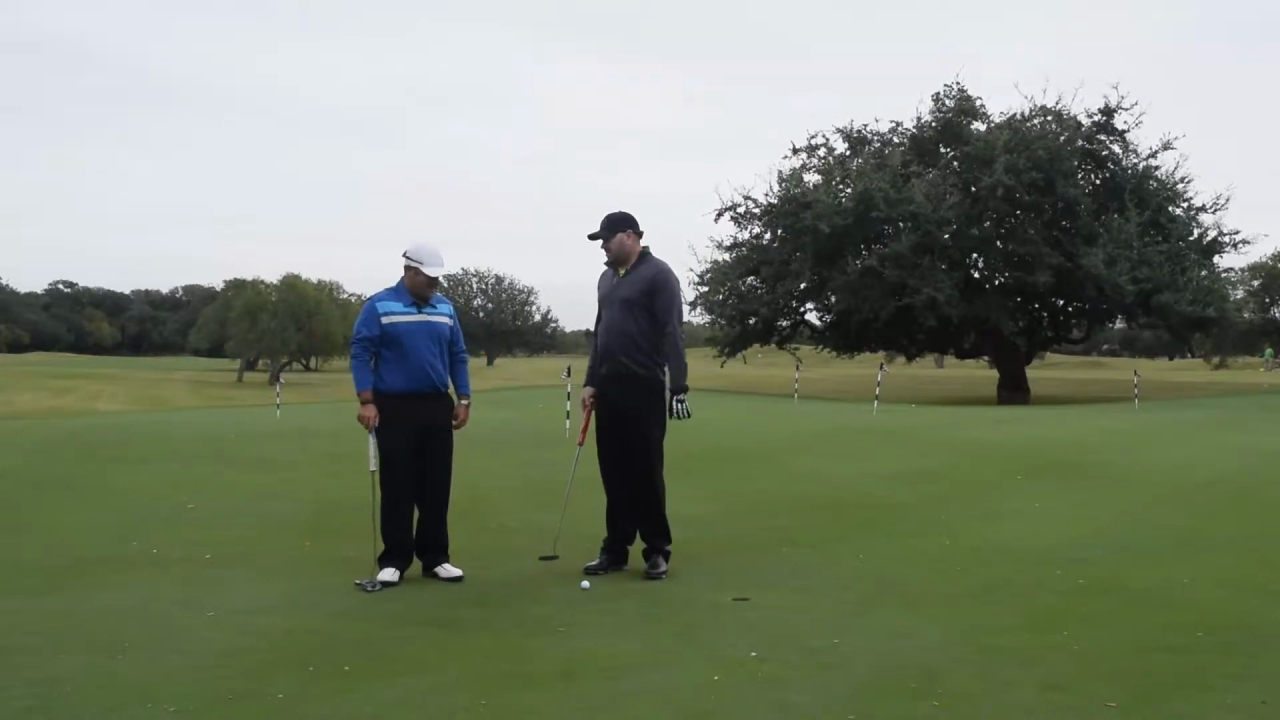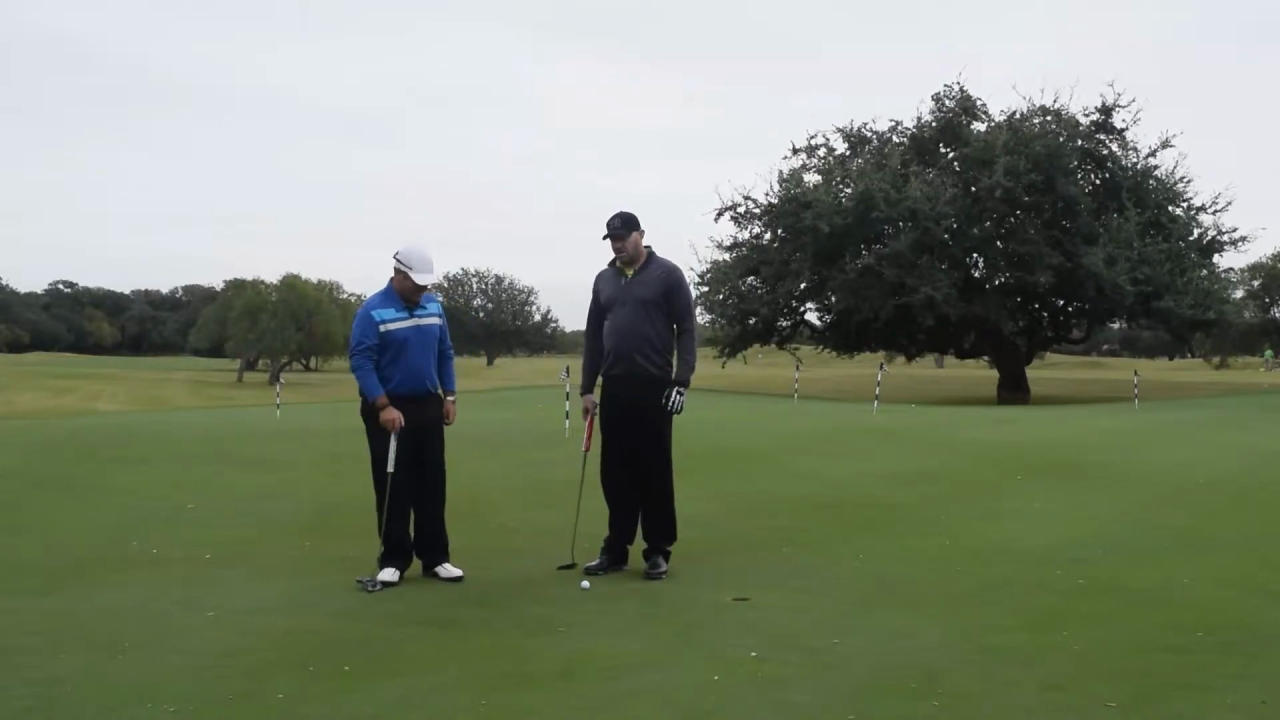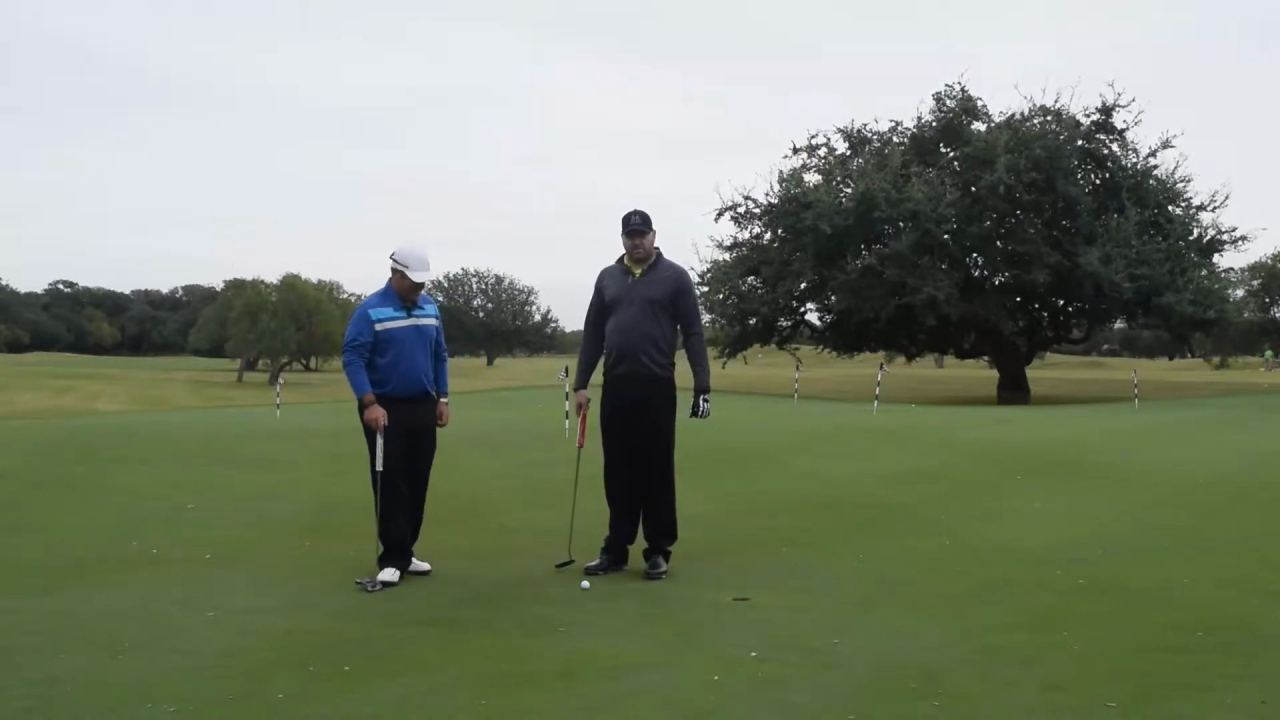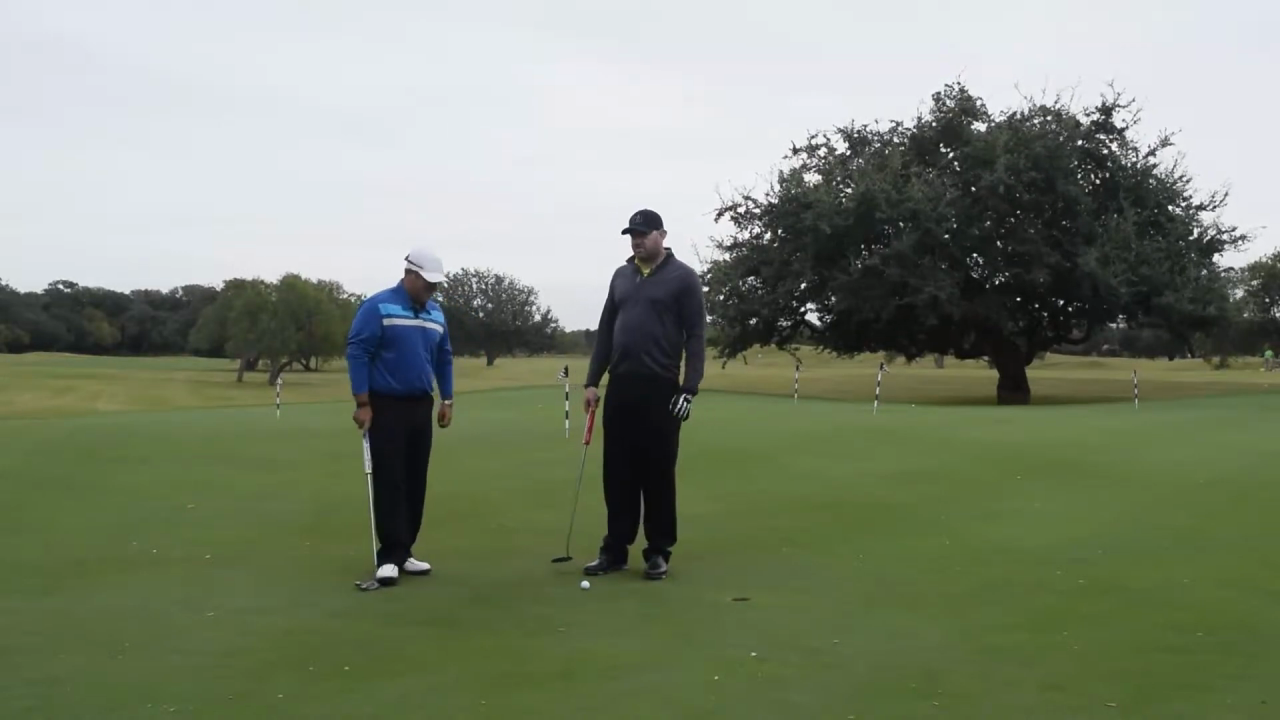
dt=0.5s
person 1, frame 1
left shoulder: (658, 274)
right shoulder: (607, 277)
left elbow: (673, 333)
left wrist: (678, 386)
right wrist: (590, 381)
left hip: (645, 389)
right hip: (609, 386)
left knee: (645, 470)
right knee: (614, 471)
left ankle: (657, 549)
right ankle: (615, 548)
person 1, frame 2
left shoulder: (667, 274)
right shoulder: (604, 280)
left elbow: (686, 329)
right elbow: (594, 336)
left wrist: (681, 380)
right wrist: (587, 388)
left hip: (653, 386)
right hip: (614, 387)
left knee: (654, 470)
right knee: (615, 471)
left ankle: (658, 550)
right ankle: (616, 549)
person 1, frame 3
left shoulder: (674, 277)
right shoulder: (607, 277)
left elbow: (693, 333)
right elbow: (593, 333)
left wrist: (702, 386)
right wrist: (581, 383)
left hip: (656, 386)
right hip: (615, 386)
left knee: (656, 470)
right knee: (618, 471)
left ankle: (658, 550)
right ankle: (616, 548)
person 1, frame 4
left shoulder: (683, 277)
right shoulder: (621, 276)
left elbow: (696, 336)
right elbow: (606, 330)
left wrist: (689, 388)
right wrist: (592, 381)
left hip: (660, 388)
right hip: (620, 386)
left knee: (658, 472)
right knee: (617, 470)
left ankle: (658, 551)
right ankle: (615, 549)
person 2, frame 1
left shoulder: (445, 308)
right shoulder: (379, 306)
left elbow: (458, 355)
right elbow: (360, 354)
left wrist: (463, 399)
right wrist: (366, 401)
left hip: (437, 406)
right hip: (394, 407)
left knee: (436, 486)
right knee: (397, 486)
left ankle: (435, 557)
right ankle: (394, 560)
person 2, frame 2
left shoulder: (433, 306)
right shoulder: (373, 311)
left elbow: (445, 353)
right elbow: (361, 363)
left wrist: (449, 396)
right wrist: (383, 407)
left hip: (427, 406)
right hip: (387, 410)
left knee: (432, 484)
right knee: (392, 486)
left ankle: (435, 558)
right ankle: (394, 560)
person 2, frame 3
left shoulder: (430, 307)
right shoulder: (370, 311)
left elbow: (439, 355)
right elbow: (353, 359)
left wrist: (442, 398)
right wrist: (370, 403)
left hip: (423, 407)
right hip: (384, 409)
left knee: (417, 484)
right knee: (390, 485)
left ankle: (405, 551)
right ankle: (394, 558)
person 2, frame 4
left shoulder: (436, 314)
right shoulder: (378, 307)
left elbow: (444, 360)
right elbow: (357, 354)
left wrist: (447, 400)
right wrist: (363, 403)
left hip: (420, 407)
right hip: (384, 407)
left knee: (414, 483)
right knee: (388, 482)
left ankle: (403, 552)
right ankle: (389, 557)
